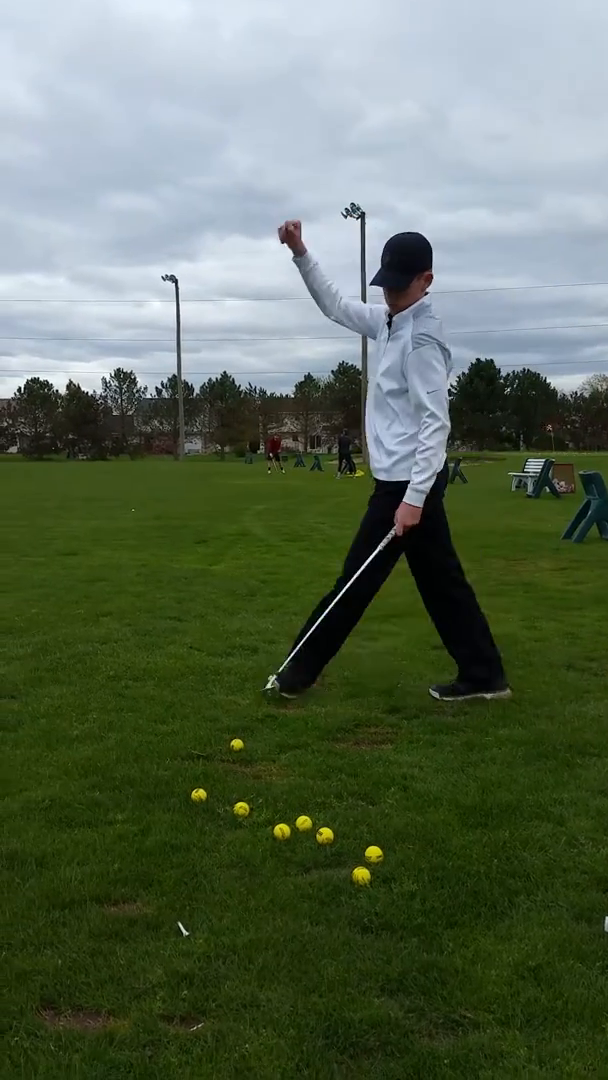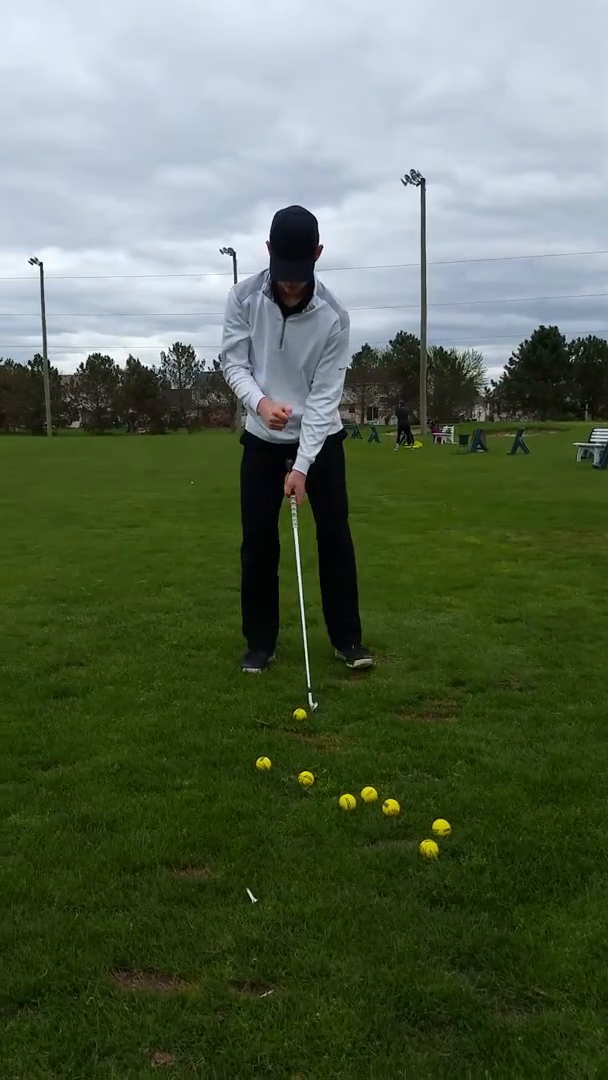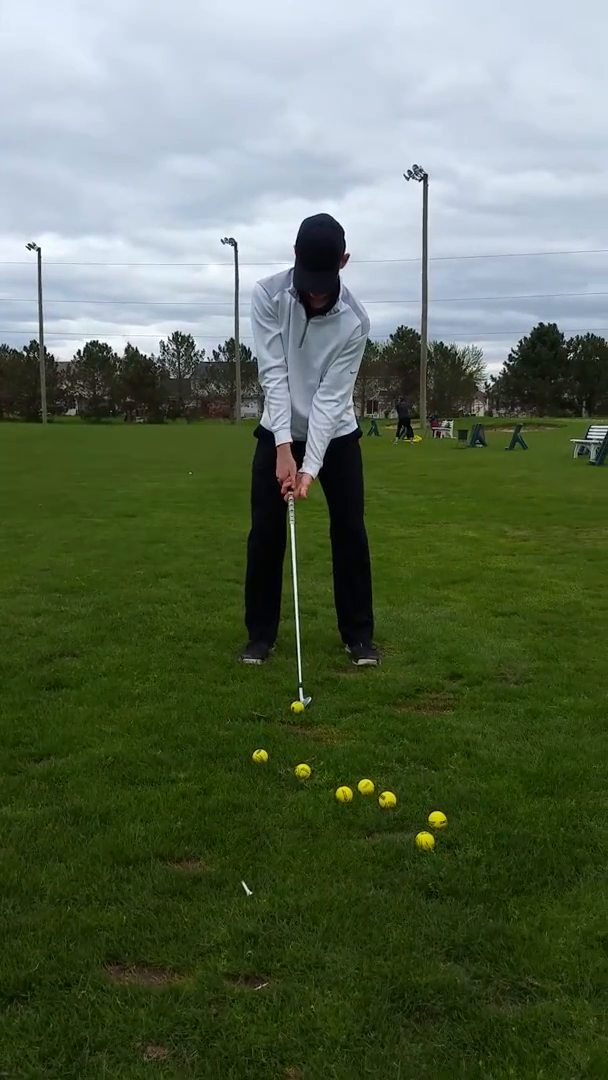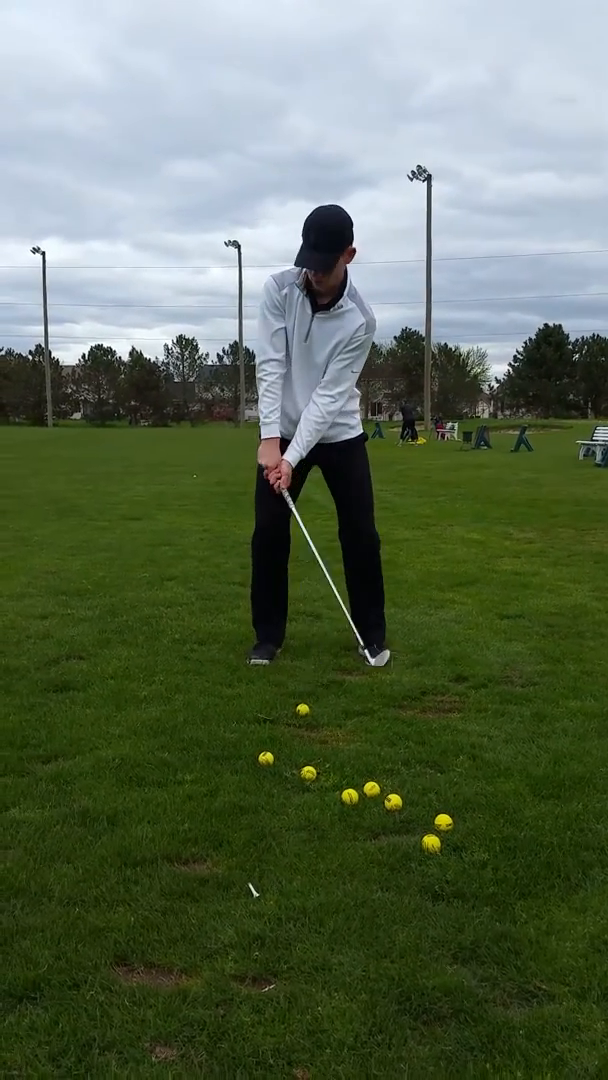
dt=1s
person 1, frame 1
left shoulder: (422, 339)
right shoulder: (386, 319)
left elbow: (435, 423)
right elbow: (333, 304)
left wrist: (413, 497)
right wrist: (301, 253)
left hip: (409, 478)
right hip: (405, 477)
left knee: (360, 576)
right knee: (439, 576)
left ankle: (302, 669)
right ankle: (482, 673)
person 1, frame 2
left shoulder: (333, 317)
right shoulder: (244, 297)
left elbow: (325, 394)
right elbow: (234, 364)
left wrist: (302, 464)
right wrist: (261, 402)
left hip: (321, 438)
right hip: (263, 437)
left knee: (335, 535)
right knee: (258, 541)
left ankle: (347, 636)
right ankle: (260, 641)
person 1, frame 3
left shoulder: (354, 321)
right shoulder: (268, 294)
left elbow: (331, 397)
right elbow: (273, 374)
left wrist: (311, 468)
right wrist: (285, 448)
left hip: (336, 434)
right hip: (278, 432)
left knee: (349, 531)
right knee: (265, 532)
left ankle: (358, 633)
right ankle: (261, 632)
person 1, frame 4
left shoulder: (360, 320)
right shoulder: (277, 290)
left elbow: (330, 395)
right elbow: (270, 368)
left wrist: (293, 456)
right wrist: (269, 440)
left hip: (340, 436)
right hip: (283, 432)
left knee: (361, 534)
right knee: (269, 533)
left ankle: (371, 633)
right ankle: (268, 634)
